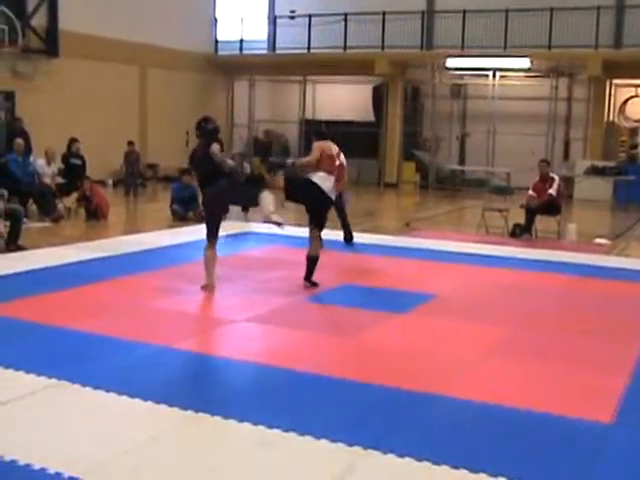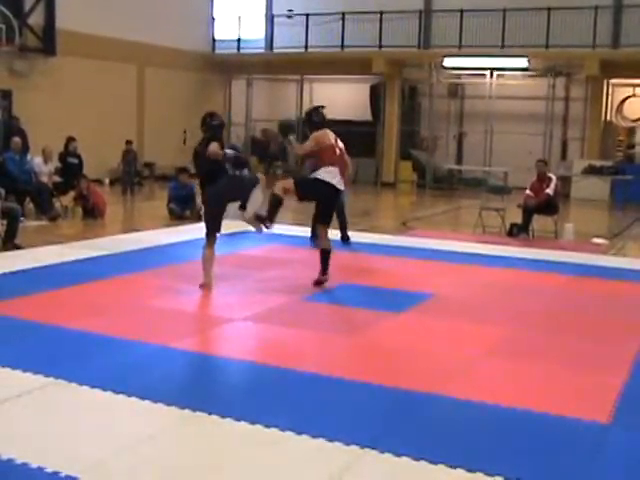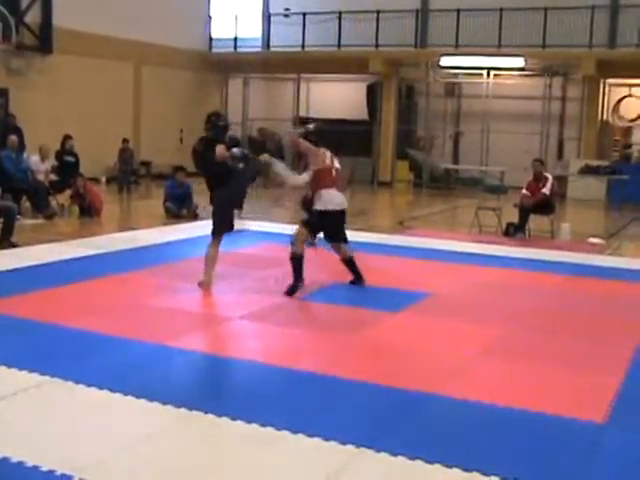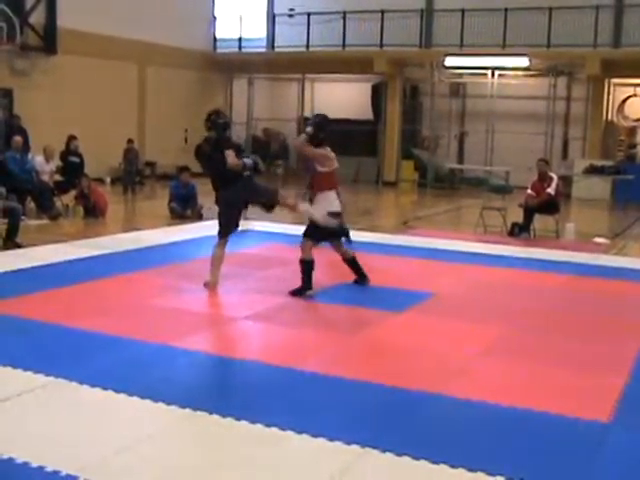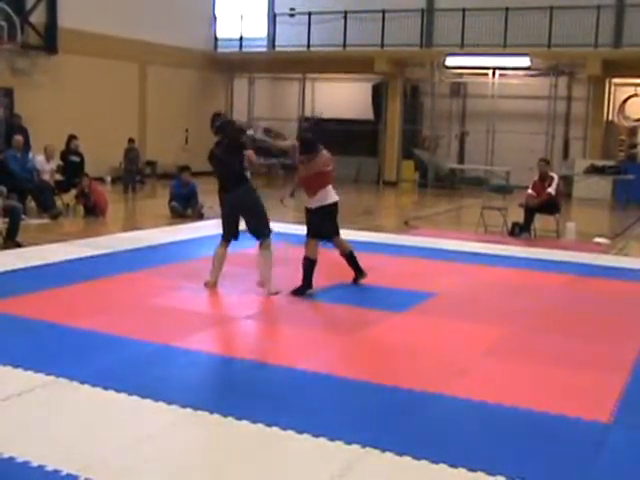
dt=0.2s
person 1, frame 1
left shoulder: (194, 154)
right shoulder: (214, 142)
right elbow: (216, 153)
right wrist: (227, 164)
left hip: (209, 196)
right hip: (223, 187)
left knee: (211, 242)
left ankle: (209, 282)
person 1, frame 2
left shoulder: (198, 148)
right shoulder: (214, 139)
right elbow: (212, 152)
right wrist: (227, 154)
left hip: (209, 194)
left knee: (210, 240)
left ankle: (207, 280)
person 1, frame 3
left shoulder: (197, 149)
right shoulder: (216, 140)
right elbow: (220, 155)
right wrist: (234, 156)
left hip: (220, 195)
right hip: (232, 184)
left knee: (217, 238)
left ankle: (207, 279)
person 1, frame 4
left shoulder: (199, 150)
right shoulder: (222, 141)
right elbow: (232, 163)
right wrist: (245, 164)
left hip: (225, 196)
right hip: (242, 187)
left knee: (222, 240)
right knee: (286, 200)
left ankle: (213, 280)
right ankle: (320, 218)
person 1, frame 5
left shoulder: (213, 153)
right shoulder: (233, 142)
right elbow: (253, 160)
left hip: (227, 198)
right hip: (244, 193)
left knee: (226, 239)
right knee: (264, 238)
left ankle: (212, 280)
right ankle: (265, 283)
person 2, frame 1
left shoulder: (320, 145)
right shoulder: (340, 155)
left elbow: (311, 160)
right elbow: (341, 185)
left wrist: (293, 163)
left hip: (314, 186)
right hip: (328, 197)
right knee: (315, 236)
right ankle: (309, 277)
person 2, frame 2
left shoulder: (318, 135)
right shoulder: (336, 139)
left elbow: (300, 151)
right elbow: (348, 166)
left wrist: (292, 140)
left hip: (322, 182)
right hip: (335, 189)
left knee: (281, 186)
right knee: (322, 231)
left ankle: (268, 219)
right ankle: (323, 273)
person 2, frame 3
left shoulder: (315, 153)
right shoulder: (329, 156)
left elbow: (294, 138)
left wrist: (306, 130)
left hip: (326, 207)
right hip: (339, 206)
left knee: (298, 238)
right knee: (338, 245)
left ankle: (298, 281)
right ankle: (358, 277)
person 2, frame 4
left shoulder: (322, 154)
right shoulder: (325, 154)
left elbow: (297, 145)
left wrist: (309, 131)
left hip: (325, 208)
right hip: (331, 208)
left knee: (306, 245)
right knee: (338, 246)
left ankle: (306, 285)
right ankle: (361, 276)
person 2, frame 5
left shoulder: (323, 157)
right shoulder: (309, 153)
left elbow: (303, 175)
right elbow: (300, 179)
left wrist: (303, 160)
left hip: (325, 203)
right hip: (314, 203)
left knee: (312, 242)
right knee: (336, 239)
left ankle: (306, 285)
right ankle: (358, 271)
